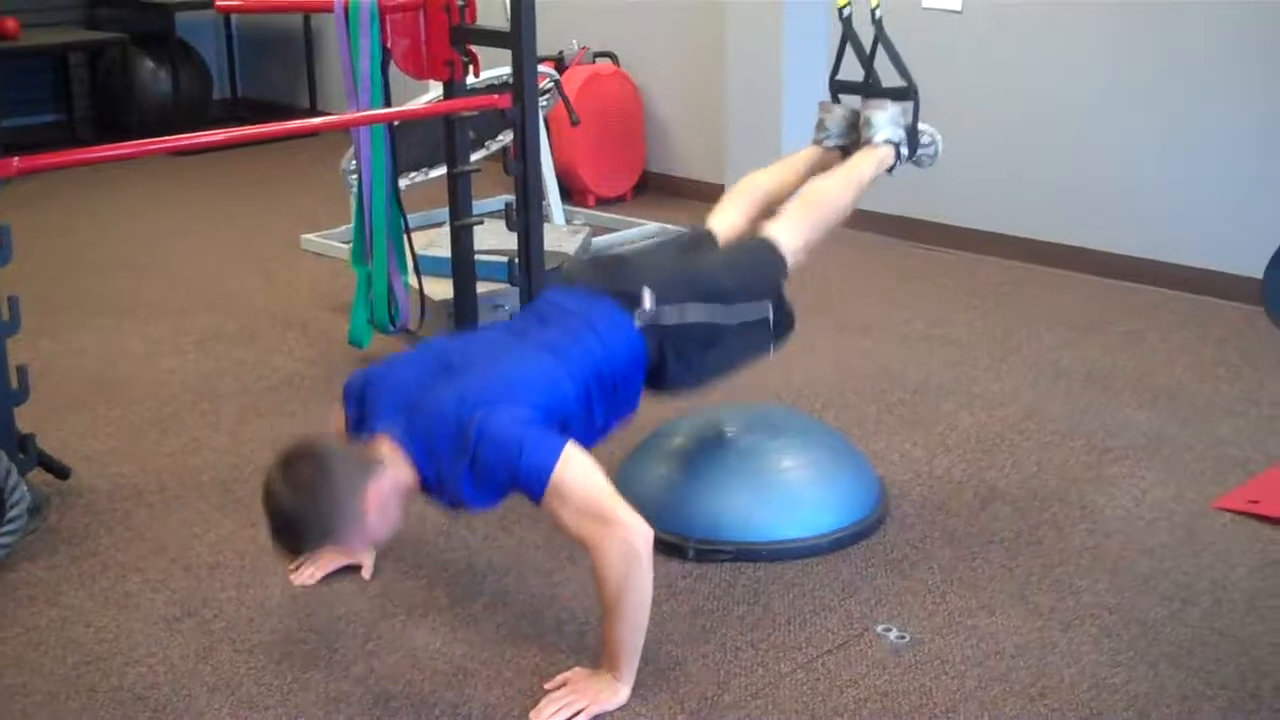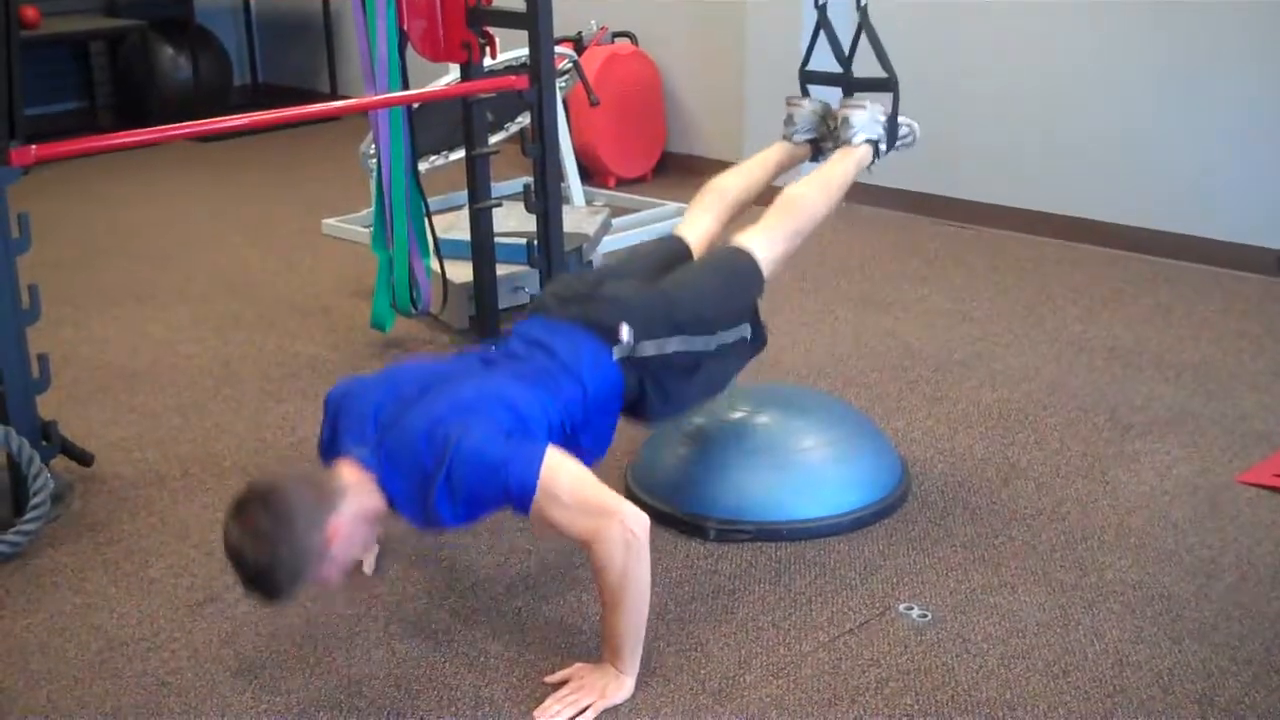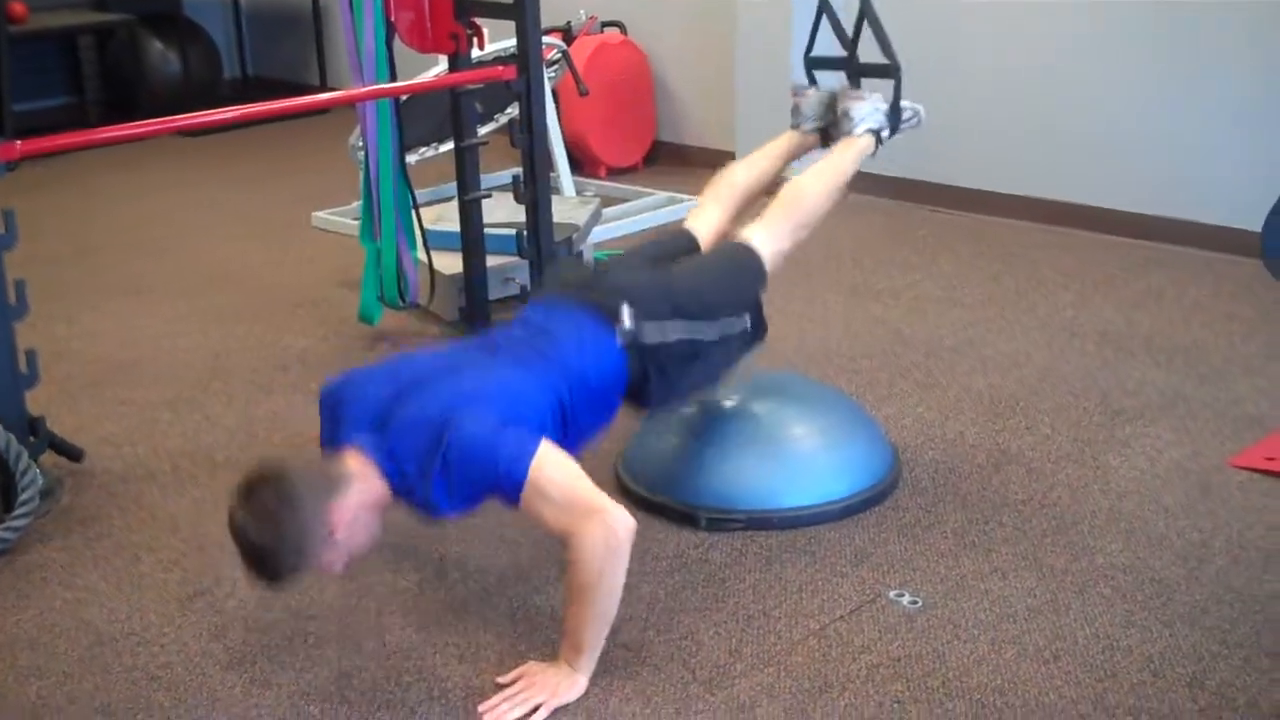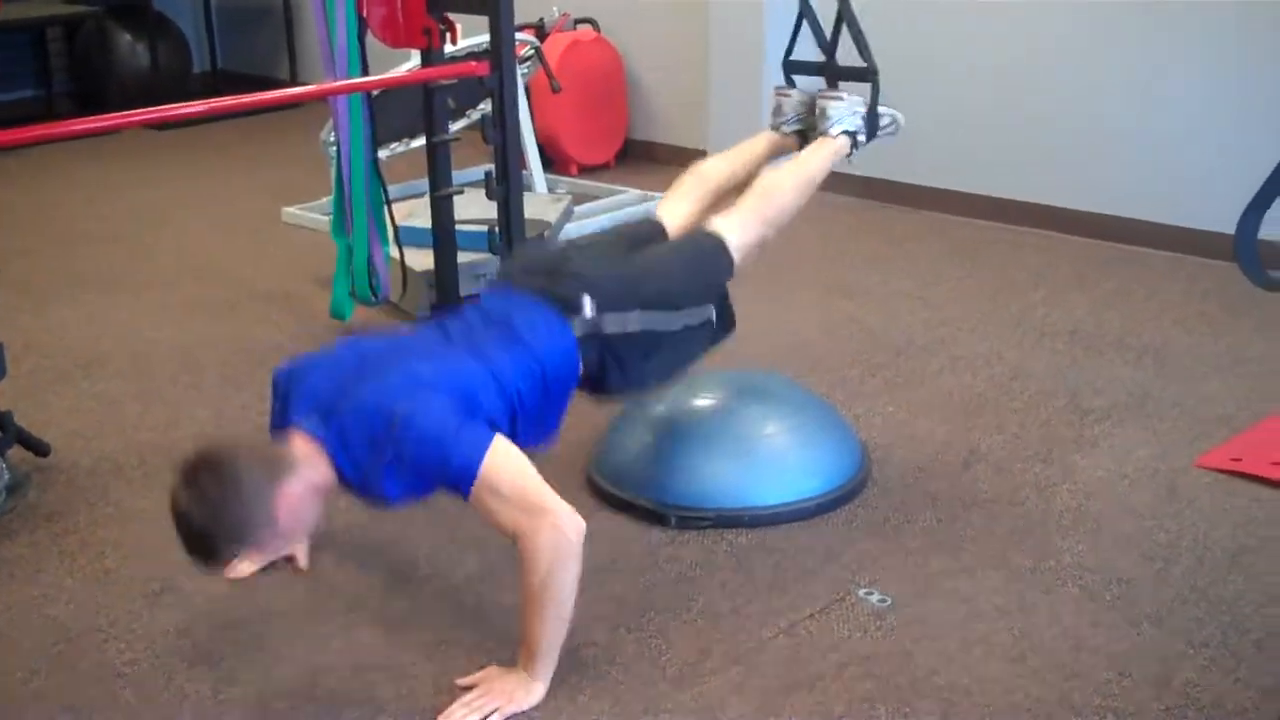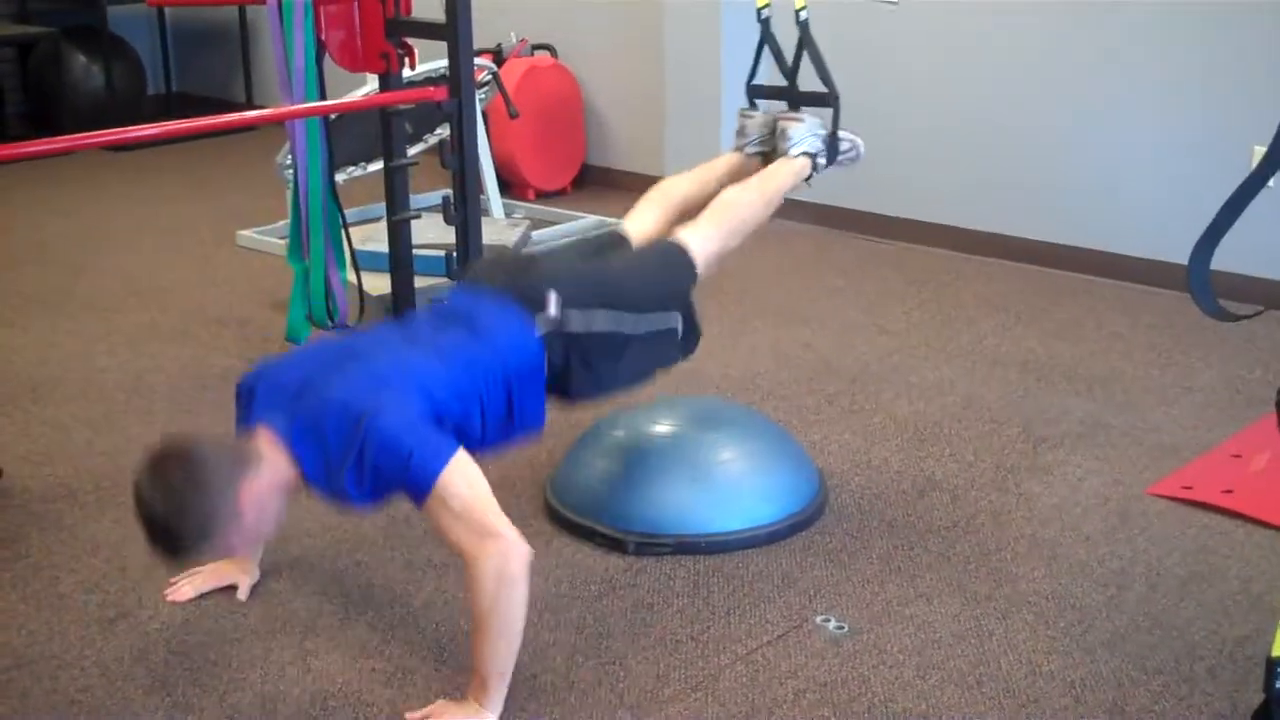
dt=1s
person 1, frame 1
left shoulder: (490, 438)
right shoulder: (378, 397)
left elbow: (627, 538)
right wrist: (355, 544)
left hip: (643, 329)
right hip: (582, 300)
left knee: (781, 243)
right knee: (719, 232)
left ankle: (882, 142)
right ankle: (831, 139)
person 1, frame 2
left shoulder: (457, 462)
right shoulder: (346, 425)
left elbow: (624, 527)
right wrist: (364, 538)
left hip: (618, 356)
right hip: (556, 329)
left knee: (754, 255)
right knee: (695, 241)
left ankle: (861, 138)
right ankle: (801, 134)
person 1, frame 3
left shoulder: (463, 442)
right shoulder: (350, 412)
left elbow: (612, 528)
right wrist: (324, 545)
left hip: (629, 341)
right hip: (566, 317)
left knee: (760, 246)
right knee: (699, 235)
left ankle: (863, 125)
right ankle: (809, 122)
person 1, frame 4
left shoulder: (414, 438)
right shoulder: (300, 393)
left elbow: (561, 529)
right wrist: (298, 536)
left hip: (582, 333)
right hip: (527, 303)
left knee: (725, 241)
right knee: (672, 223)
left ankle: (840, 129)
right ankle: (788, 123)
person 1, frame 5
left shoulder: (371, 437)
right shoulder: (267, 395)
left elbow: (506, 557)
right wrist: (244, 561)
left hip: (550, 337)
right hip: (492, 305)
left knee: (688, 252)
right knee: (637, 236)
left ankle: (802, 151)
right ankle: (753, 145)
